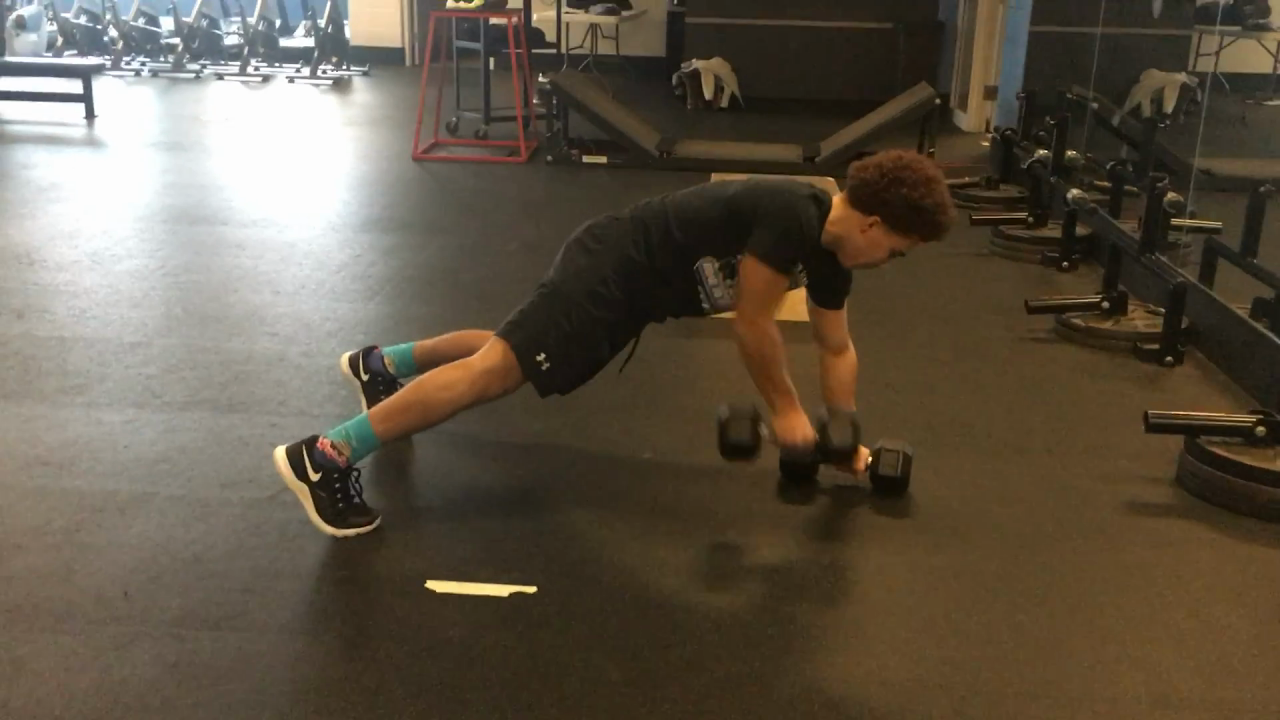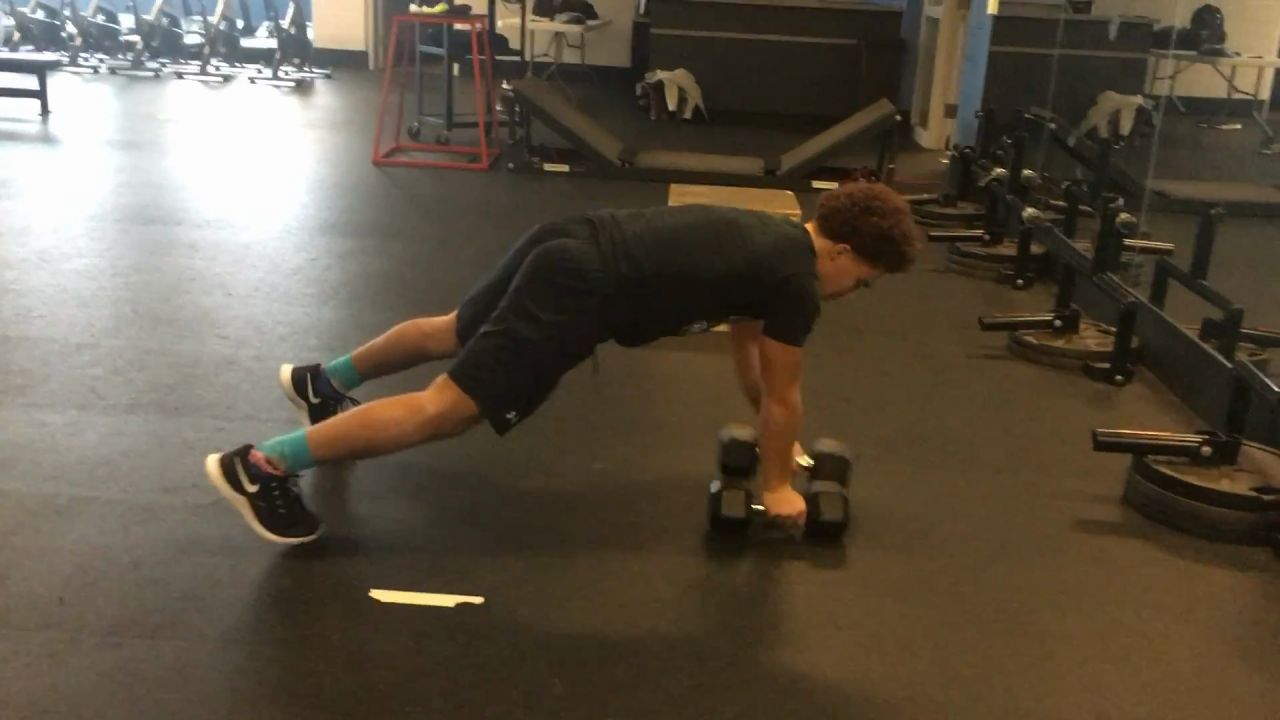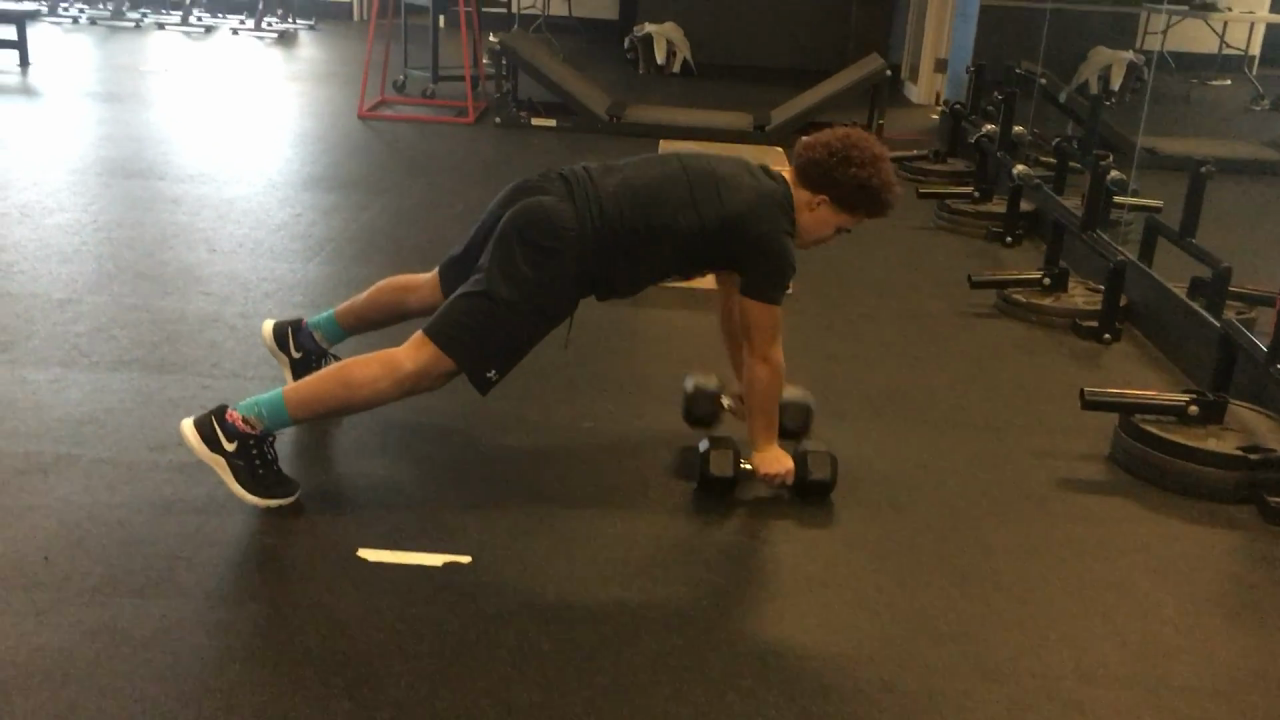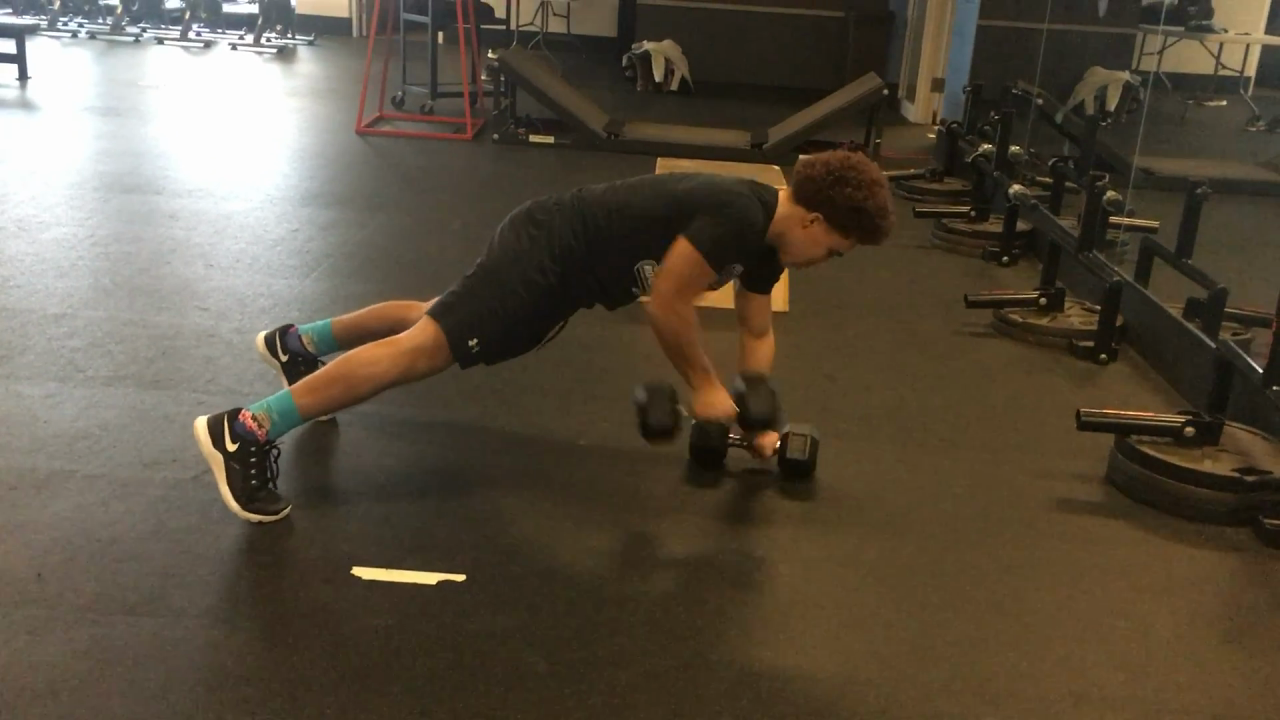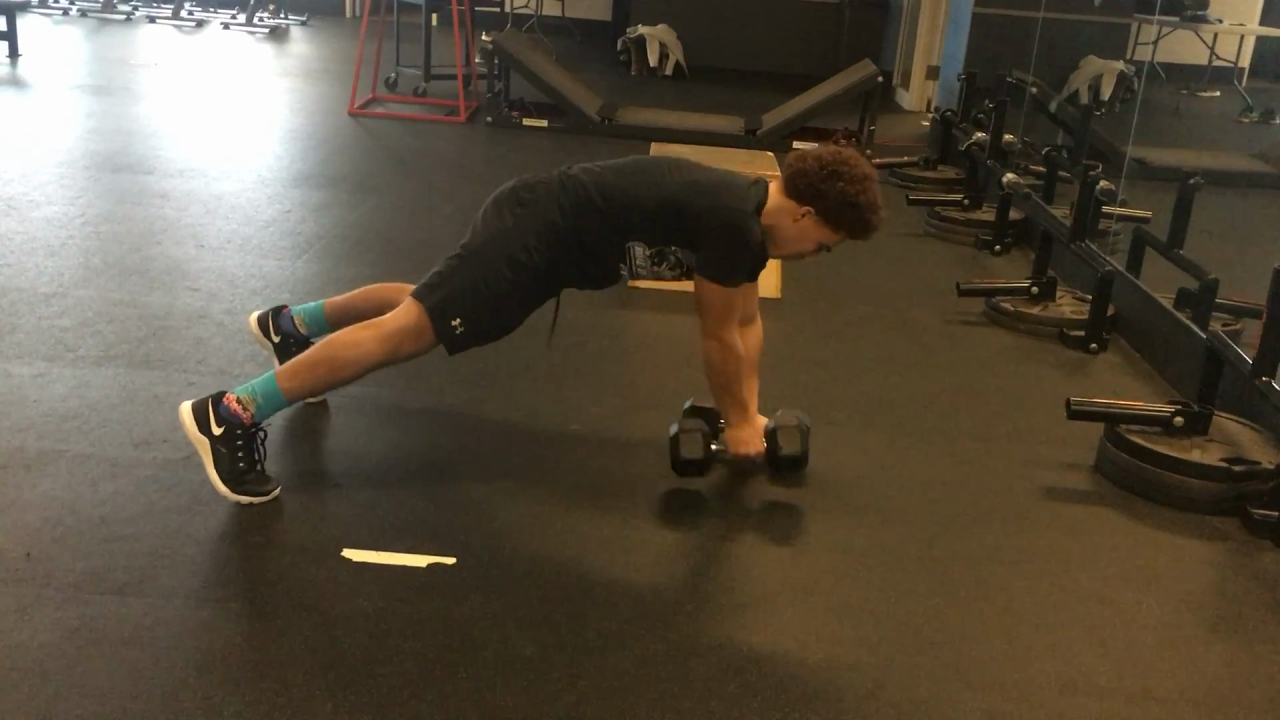
dt=1s
person 1, frame 1
left shoulder: (827, 252)
right shoulder: (793, 218)
left elbow: (837, 348)
right elbow: (751, 327)
right wrist: (784, 410)
left hip: (633, 285)
right hip: (613, 265)
left knee: (512, 341)
right knee: (497, 368)
left ankle: (381, 363)
right ankle: (324, 457)
person 1, frame 2
left shoulder: (774, 233)
right shoulder: (797, 284)
left elbow: (738, 320)
right elbow: (784, 397)
left wrist: (773, 431)
right wrist: (776, 486)
left hip: (564, 244)
right hip: (579, 290)
left knee: (454, 332)
right knee: (446, 407)
left ankle: (322, 381)
right ankle: (261, 467)
person 1, frame 3
left shoulder: (748, 183)
right shoulder: (771, 236)
left elbow: (729, 294)
right elbow: (765, 353)
left wrist: (741, 389)
right wrist: (764, 444)
left hip: (540, 200)
right hip: (553, 251)
left knee: (435, 290)
right knee: (423, 360)
left ankle: (304, 334)
right ankle: (237, 425)
person 1, frame 4
left shoulder: (765, 243)
right shoulder: (737, 212)
left elbow: (757, 332)
right elbow: (663, 305)
left wrist: (756, 425)
right wrist: (704, 386)
left hip: (564, 264)
right hip: (549, 247)
left knee: (435, 313)
right knee: (425, 347)
left ankle: (297, 342)
right ankle: (244, 431)
person 1, frame 5
left shoulder: (754, 216)
right shoulder: (733, 220)
left elbow: (748, 321)
right elbow: (718, 338)
left wrist: (749, 408)
right wrist: (737, 423)
left hip: (547, 229)
right hip: (537, 227)
left knee: (426, 297)
right knee: (409, 328)
left ankle: (289, 322)
right ankle: (229, 414)
